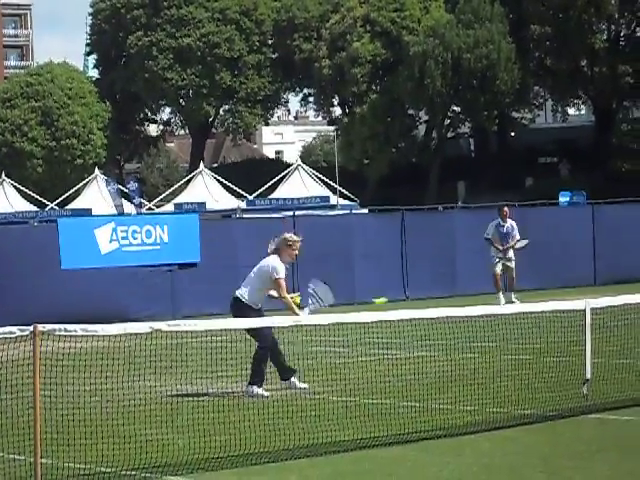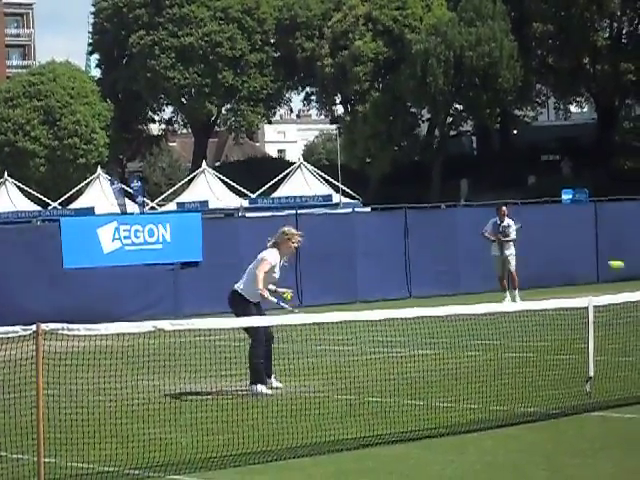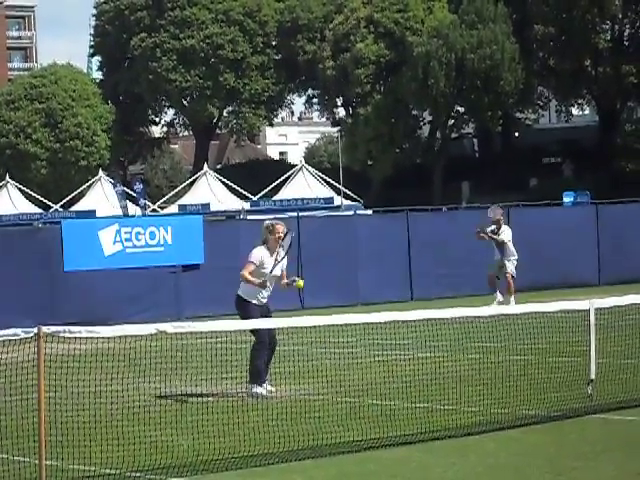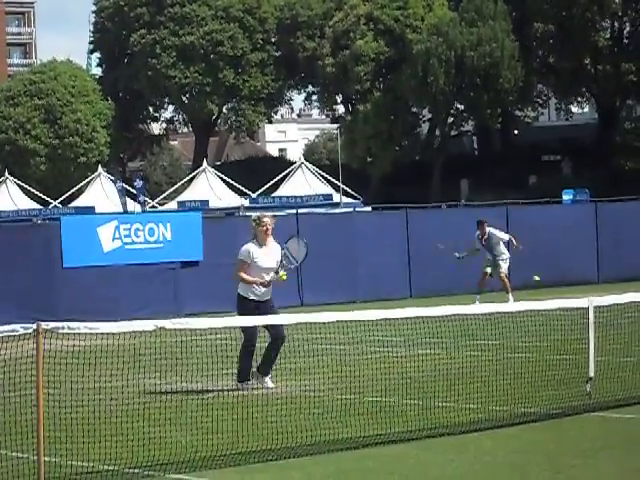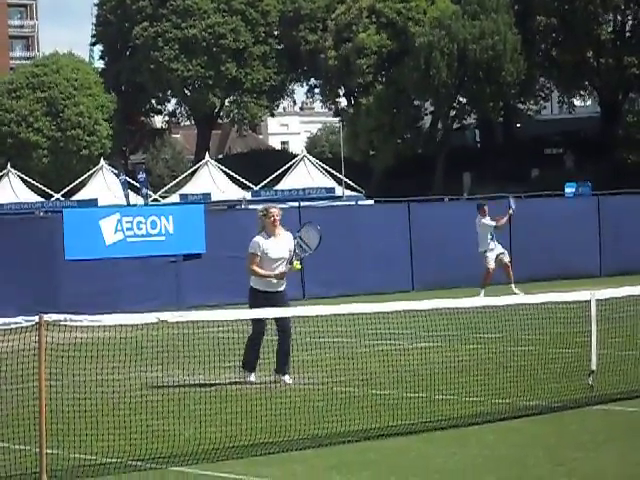
dt=0.3s
person 1, frame 1
left shoulder: (275, 261)
right shoulder: (277, 265)
right elbow: (283, 296)
left wrist: (288, 297)
right wrist: (297, 312)
left hip: (252, 306)
right hip: (242, 306)
left knee: (271, 341)
right knee: (266, 342)
left ankle: (288, 377)
right ankle: (254, 385)
person 1, frame 2
left shoulder: (280, 258)
right shoulder: (271, 255)
right elbow: (259, 272)
left wrist: (279, 290)
right wrist: (261, 289)
left hip: (252, 301)
right hip: (241, 298)
left knee: (268, 336)
right knee: (258, 338)
left ankle: (267, 377)
right ankle: (256, 384)
person 1, frame 3
left shoulder: (282, 255)
right shoulder: (259, 253)
left elbow: (281, 281)
right elbow: (243, 275)
left wrist: (290, 282)
right wrist: (256, 282)
left hip: (262, 303)
right hip: (247, 302)
left knee: (271, 341)
right knee: (262, 338)
left ankle: (261, 381)
right ankle: (255, 384)
person 1, frame 4
left shoulder: (276, 248)
right shoulder: (248, 249)
right elbow: (239, 275)
right wrist: (258, 281)
left hip: (266, 300)
right hip: (247, 300)
left knee: (279, 336)
right knee: (250, 340)
left ankle: (262, 374)
right ankle: (243, 380)
person 1, frame 5
left shoulder: (288, 237)
right shoulder: (258, 241)
right elbow: (252, 269)
right wrist: (273, 275)
left hip: (279, 291)
right hip: (259, 292)
left knee: (285, 330)
right knee: (258, 331)
left ankle: (282, 371)
right ankle: (249, 369)
